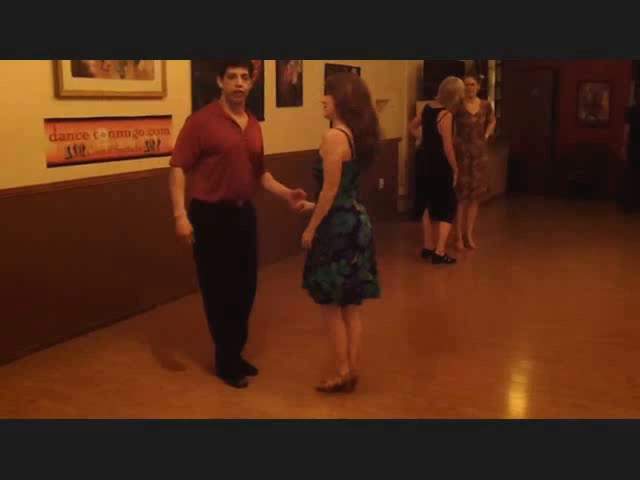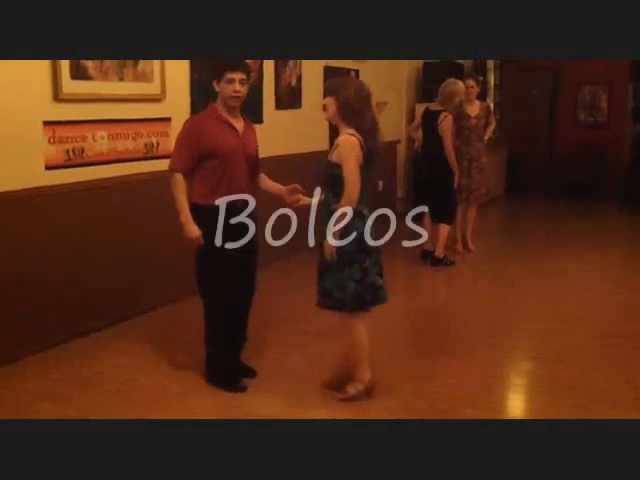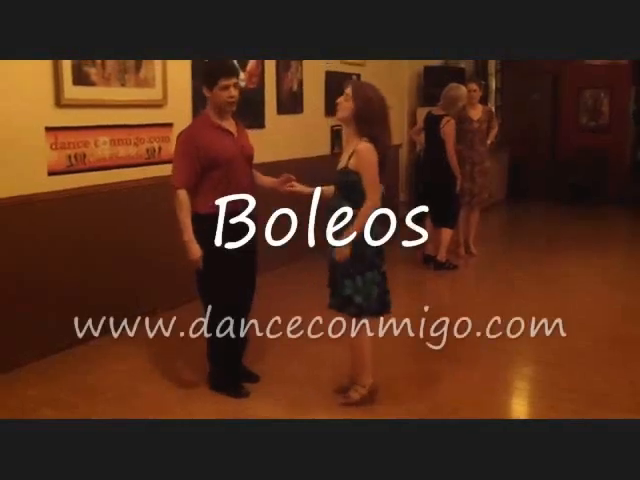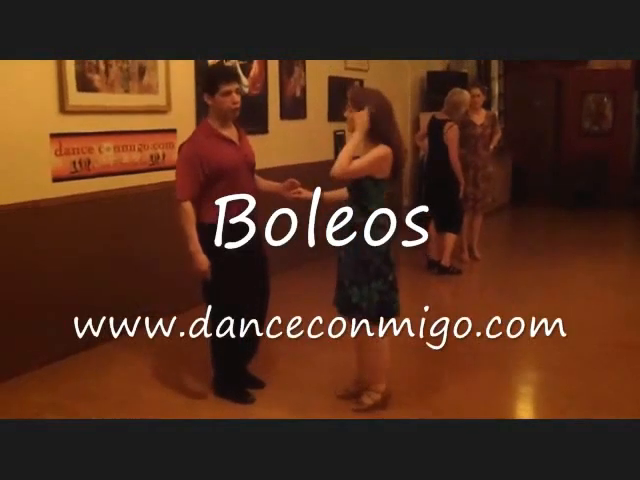
dt=0.5s
person 1, frame 1
left shoulder: (254, 126)
right shoulder: (201, 121)
right elbow: (178, 167)
left wrist: (286, 193)
right wrist: (181, 214)
left hip: (244, 214)
right hip: (210, 215)
left knee: (245, 289)
right knee: (219, 291)
left ankle: (235, 355)
right ankle: (226, 361)
person 1, frame 2
left shoulder: (249, 129)
right shoulder: (198, 125)
right elbow: (178, 172)
left wrist: (281, 190)
right wrist: (187, 219)
left hip: (243, 217)
right hip: (211, 219)
left knee: (243, 293)
right knee: (219, 295)
left ankle: (233, 358)
right ankle: (218, 368)
person 1, frame 3
left shoulder: (239, 129)
right shoulder: (193, 135)
right elbow: (181, 190)
left wrist: (273, 182)
right wrist: (190, 239)
left hip: (243, 222)
right hip: (214, 226)
left knee: (243, 298)
right knee: (220, 302)
left ankle: (235, 362)
right ankle: (220, 374)
person 1, frame 4
left shoulder: (240, 136)
right shoulder: (196, 145)
right elbow: (186, 201)
left wrist: (278, 188)
right wrist: (196, 250)
left hip: (248, 229)
right hip: (218, 235)
left knee: (256, 301)
right knee: (225, 309)
left ankle: (240, 367)
right ankle: (225, 379)
person 2, frame 1
left shoulder: (334, 136)
right shoulder: (359, 136)
left elbow: (330, 189)
left wrist: (311, 228)
right wrist: (314, 205)
left hip: (337, 226)
right hip: (355, 222)
left knee: (330, 304)
right knee: (350, 304)
left ankle: (342, 370)
right ankle: (350, 368)
person 2, frame 2
left shoulder: (346, 141)
right shoulder: (357, 138)
left elbow: (351, 193)
left wrist: (333, 235)
right wrist: (313, 201)
left hip: (347, 232)
right hip: (353, 229)
left knee: (350, 311)
right knee: (352, 310)
left ankle: (363, 377)
right ankle: (349, 370)
person 2, frame 3
left shoulder: (366, 149)
right shoulder: (351, 144)
left elbow: (372, 201)
left wrist: (347, 238)
right wrist: (310, 190)
left hip: (361, 239)
right hip: (349, 236)
left knee: (358, 314)
right knee: (354, 312)
left ankle: (365, 384)
right ankle: (358, 376)
person 2, frame 4
left shoulder: (382, 152)
right shoulder: (368, 150)
left elbow: (339, 171)
left wrist: (358, 133)
right wrist: (314, 195)
left hip: (372, 242)
right hip: (356, 239)
left knee: (372, 319)
right knee: (357, 316)
left ankle: (379, 387)
right ankle: (364, 379)
person 3, frame 1
left shoulder: (428, 107)
right shoulder: (446, 115)
left elbow: (413, 126)
right elbow: (447, 147)
right wrist: (455, 169)
left hip: (424, 162)
right hip: (439, 166)
left knee: (429, 206)
right knee: (447, 208)
left ankle: (428, 247)
right ankle: (439, 252)
person 3, frame 2
left shoulder: (428, 110)
right shoulder: (446, 117)
left elbow: (412, 129)
right elbow: (448, 149)
right wrist: (456, 171)
left hip: (424, 164)
right hip: (440, 168)
left knee: (430, 207)
right knee: (447, 210)
left ankle: (428, 249)
right ankle: (438, 255)
person 3, frame 3
left shoulder: (430, 114)
right shoulder: (449, 122)
left elbow: (414, 133)
right elbow: (450, 154)
right wrist: (458, 176)
left hip: (428, 169)
right hip: (443, 173)
left knee: (432, 212)
right knee: (450, 214)
left ankle: (429, 253)
right ankle: (441, 258)
person 3, frame 4
left shoulder: (434, 119)
right shoulder: (452, 127)
left elbow: (419, 138)
right elbow: (453, 159)
right wrist: (461, 181)
left hip: (431, 174)
right hip: (446, 178)
left knee: (436, 216)
right knee: (454, 219)
left ankle: (433, 258)
right ankle: (445, 263)
person 4, frame 1
left shoulder: (485, 105)
right shoulder: (458, 106)
left elbow: (492, 122)
left wrist: (486, 135)
left hip: (479, 153)
right hip: (461, 153)
left knee: (475, 195)
right knee: (461, 195)
left ankle: (469, 235)
right ankle: (459, 236)
person 4, frame 2
left shoulder: (485, 108)
right shoulder: (457, 108)
left elbow: (492, 124)
left wrist: (485, 138)
left hip: (478, 155)
right hip: (461, 155)
left knee: (474, 197)
right knee: (460, 197)
left ankle: (468, 237)
right ankle: (458, 238)
person 4, frame 3
left shoulder: (487, 112)
right shoulder: (459, 112)
left elbow: (494, 128)
left wrist: (488, 142)
left hip: (481, 159)
right hip: (463, 160)
left knee: (477, 202)
right knee: (463, 201)
left ankle: (470, 241)
right ankle: (461, 243)
person 4, frame 4
left shoulder: (491, 117)
right shoulder: (462, 117)
left elbow: (497, 133)
left wrist: (491, 147)
left hip: (484, 165)
right hip: (466, 165)
left knee: (480, 206)
right knee: (466, 206)
left ankle: (474, 246)
right ankle: (464, 247)
